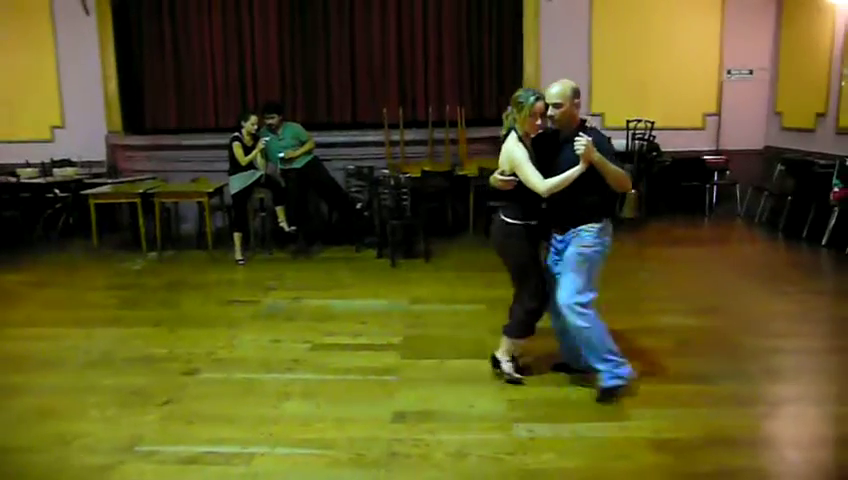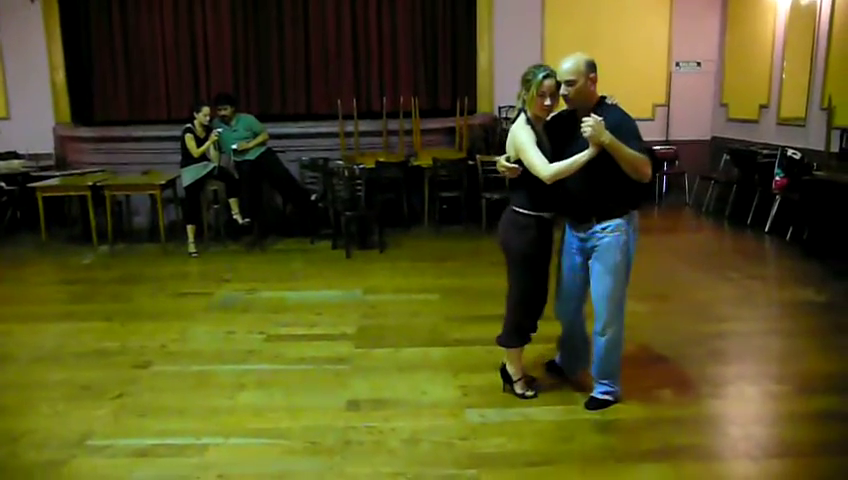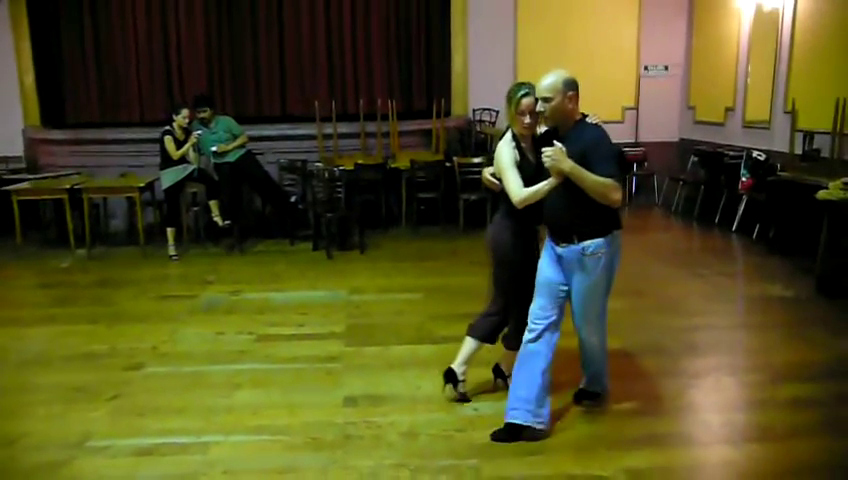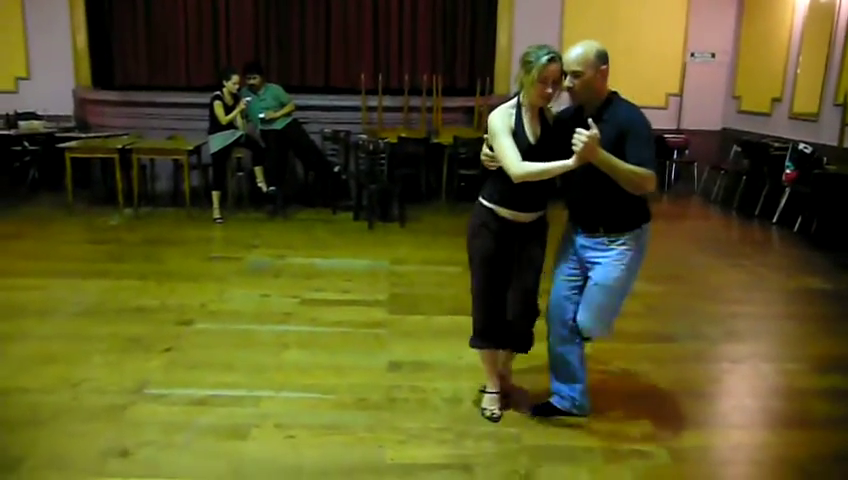
dt=1s
person 1, frame 1
left shoulder: (594, 139)
right shoulder: (546, 141)
left elbow: (624, 185)
left wrist: (594, 158)
right wrist: (499, 177)
left hip: (588, 233)
right hip: (559, 233)
left knee: (573, 301)
right knee: (554, 298)
left ankle: (615, 372)
right ankle: (579, 358)
person 1, frame 2
left shoulder: (616, 119)
right shoulder: (560, 123)
left elbow: (644, 173)
left wrist: (606, 140)
right wrist: (507, 163)
left hip: (611, 229)
right hip: (574, 228)
left knee: (606, 313)
right knee: (566, 306)
left ankle: (607, 386)
right ankle: (570, 362)
person 1, frame 3
left shoulder: (594, 138)
right shoulder: (547, 138)
left elbow: (614, 195)
left wrist: (568, 166)
left hip: (592, 246)
right hip: (555, 245)
left knee: (588, 325)
right knee: (539, 323)
left ankle: (595, 384)
right ankle: (528, 416)
person 1, frame 4
left shoulder: (629, 119)
right shoulder: (566, 119)
left elbow: (647, 184)
left wrist: (598, 155)
right wrist: (497, 157)
left hip: (619, 239)
right hip: (577, 231)
left knee: (590, 323)
right knee: (559, 314)
left ankle: (591, 337)
right ankle: (569, 397)
person 2, frame 1
left shoulder: (525, 141)
right shoulder: (515, 148)
right elbow: (543, 187)
right wrist: (582, 166)
left hip: (521, 228)
right hip: (513, 231)
left knee: (529, 291)
right knee: (535, 295)
left ankle: (510, 350)
right ankle: (502, 355)
person 2, frame 2
left shoulder: (546, 126)
right shoulder: (522, 131)
right elbow: (547, 173)
right wrist: (591, 150)
left hip: (540, 224)
right hip: (521, 225)
left knee: (535, 298)
right knee: (522, 299)
left ankle: (512, 366)
right ankle: (514, 375)
person 2, frame 3
left shoulder: (537, 140)
right shoulder: (507, 148)
right elbow: (519, 197)
right wrist: (557, 178)
left hip: (514, 232)
right hip: (512, 234)
left knee: (502, 305)
right knee: (522, 305)
left ankle: (458, 369)
right ankle: (505, 369)
person 2, frame 4
left shoulder: (553, 117)
right shoulder: (501, 117)
right elbow: (517, 171)
right wrist: (572, 163)
left hip: (532, 227)
right hip: (491, 222)
left knee: (522, 309)
right knee: (488, 306)
left ankle: (504, 366)
right ankle: (492, 385)
person 3, frame 1
left shoulder: (255, 137)
right shoulder: (236, 139)
left elbow: (259, 160)
right elbow: (243, 161)
right wrist: (257, 149)
left hip: (253, 172)
right hip: (238, 177)
left knee: (277, 185)
right knee: (240, 212)
left ankle: (282, 221)
right ankle: (238, 251)
person 3, frame 2
left shoulder: (208, 129)
right shoulder: (188, 131)
left elbow: (213, 155)
right elbow: (196, 153)
right wrist: (210, 141)
left hip: (206, 164)
right hip: (191, 169)
left knee: (231, 178)
right knee: (193, 205)
left ankle: (236, 214)
right ankle: (191, 243)
person 3, frame 3
left shoulder: (187, 131)
right shoulder: (167, 133)
right elbow: (175, 155)
right wrist: (190, 143)
left hip: (185, 166)
right hip: (170, 171)
left knee: (211, 181)
right knee: (173, 208)
left ankle: (216, 216)
right ankle: (171, 245)
person 3, frame 4
left shoulder: (236, 97)
right shoulder: (217, 98)
right elbow: (223, 120)
left wrist: (243, 132)
right wrist: (239, 109)
left hip: (233, 132)
right hip: (218, 136)
left knee: (258, 147)
right knee: (219, 172)
left ankle: (260, 181)
right ankle: (216, 209)
person 4, frame 1
left shoulder: (294, 128)
right shoulder: (263, 134)
left elbow: (311, 143)
left wrist: (296, 153)
left hip: (308, 163)
right hip: (290, 172)
left knee: (332, 190)
right knee: (296, 206)
left ankle: (355, 217)
right ankle: (308, 237)
person 4, frame 2
left shoulder: (247, 119)
right shoulder: (216, 125)
left elbow: (265, 134)
left wrist: (249, 144)
left hip: (262, 154)
right hip: (243, 163)
left knee: (285, 181)
right knee: (251, 198)
left ankle: (310, 208)
right ankle: (261, 229)
person 4, frame 3
left shoulder: (226, 121)
right shoulder: (195, 127)
left elbow: (244, 137)
left wrist: (229, 147)
left hip: (241, 156)
right hip: (222, 164)
left knee: (263, 181)
right knee: (229, 197)
left ankle: (287, 206)
right ankle: (236, 232)
person 4, frame 4
left shoulder: (274, 89)
right shoulder: (244, 94)
left elbow: (291, 105)
left wrist: (276, 114)
left hip: (287, 123)
right hip: (268, 131)
left knee: (307, 148)
right knee: (276, 160)
left ankle: (330, 175)
right ankle: (278, 196)
